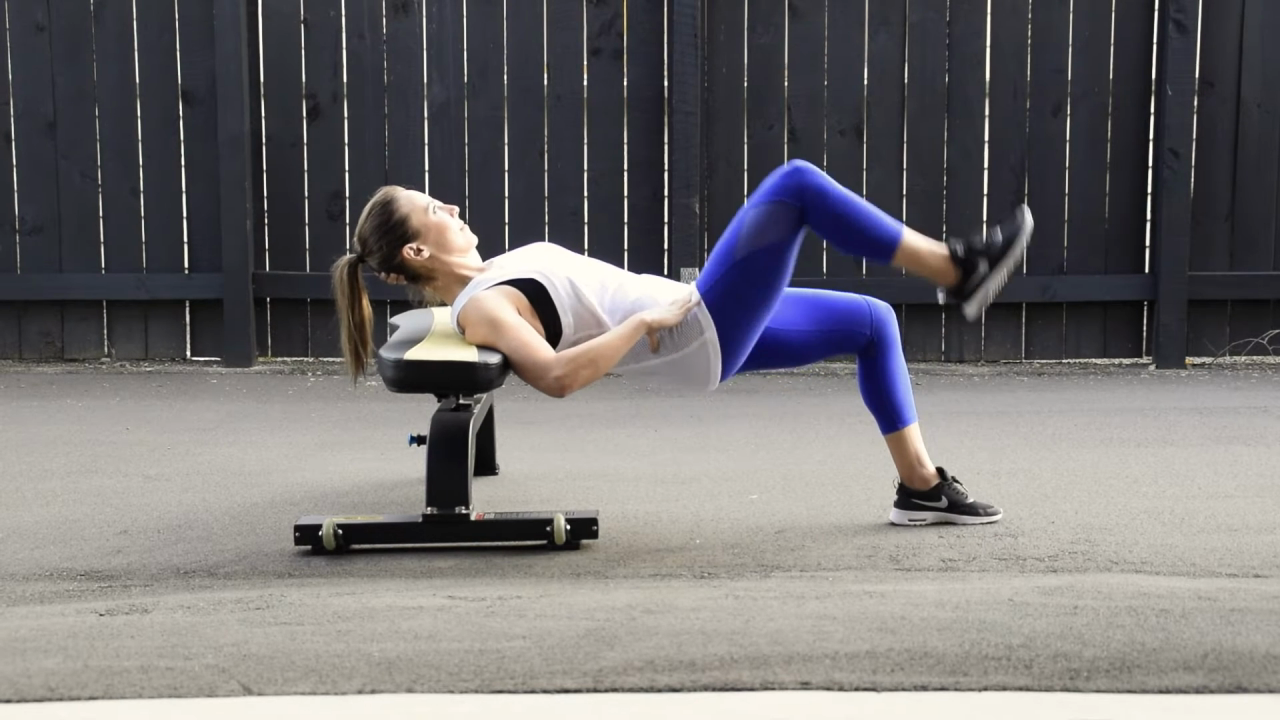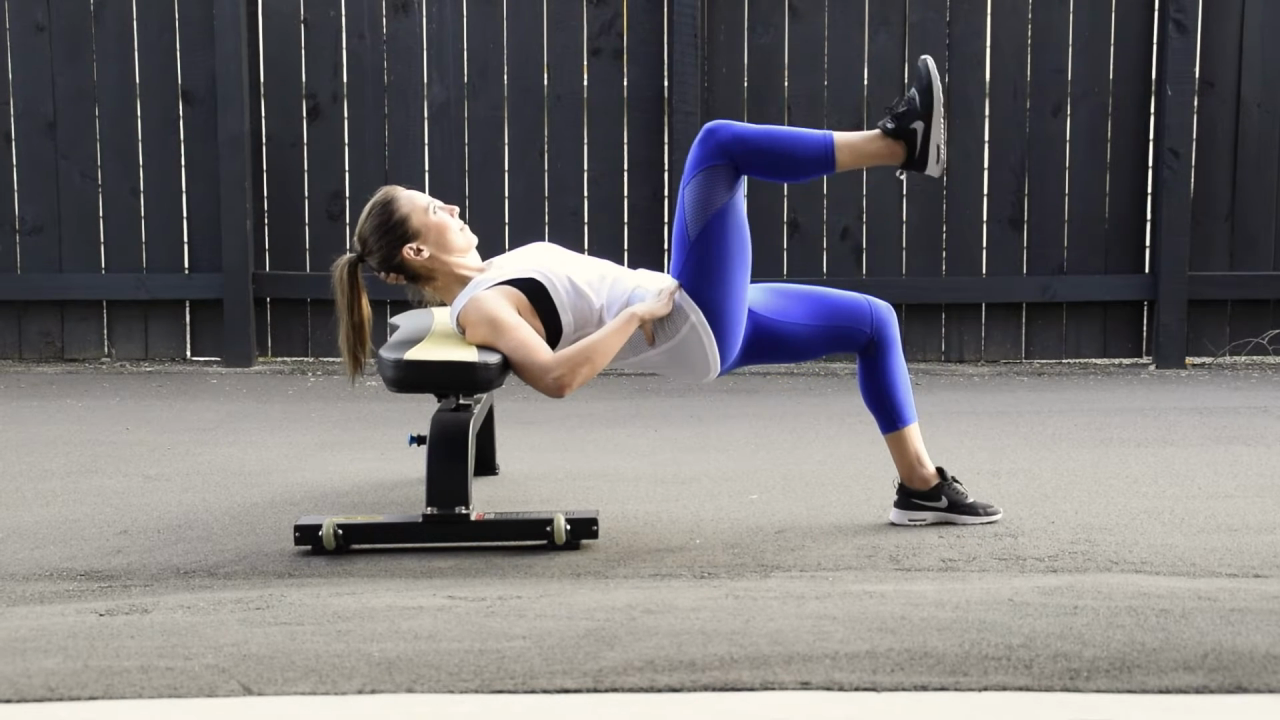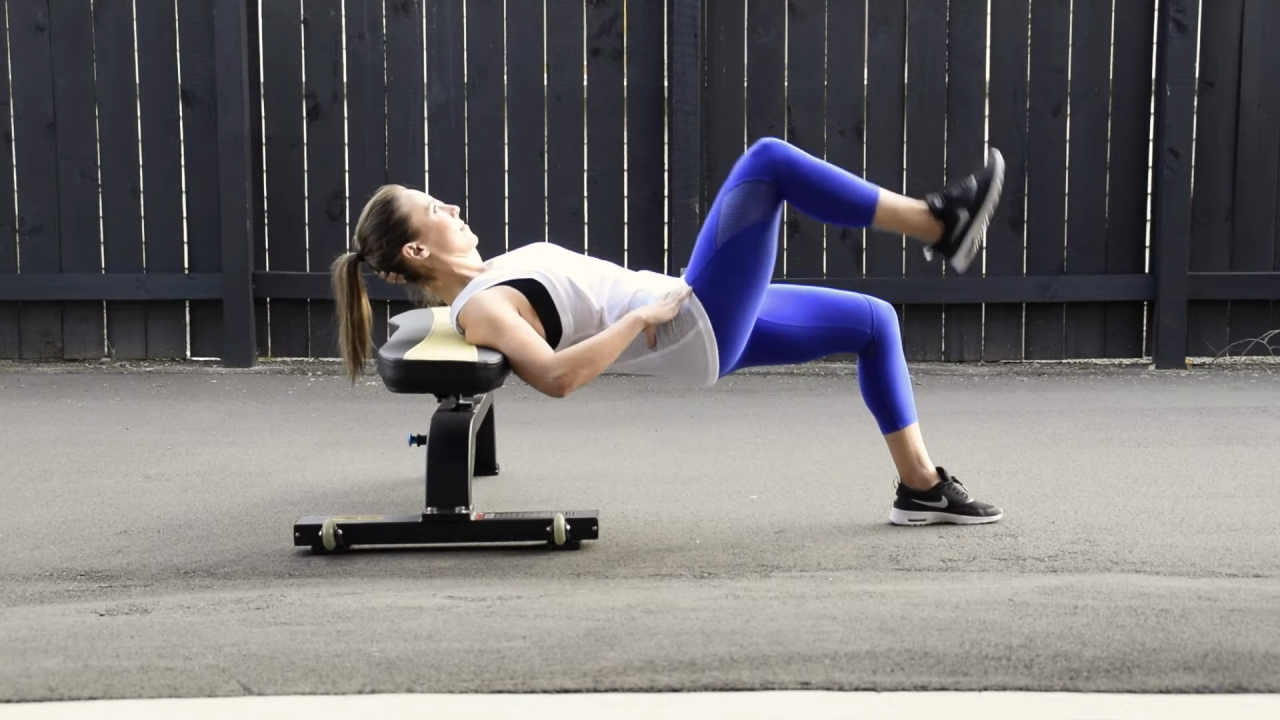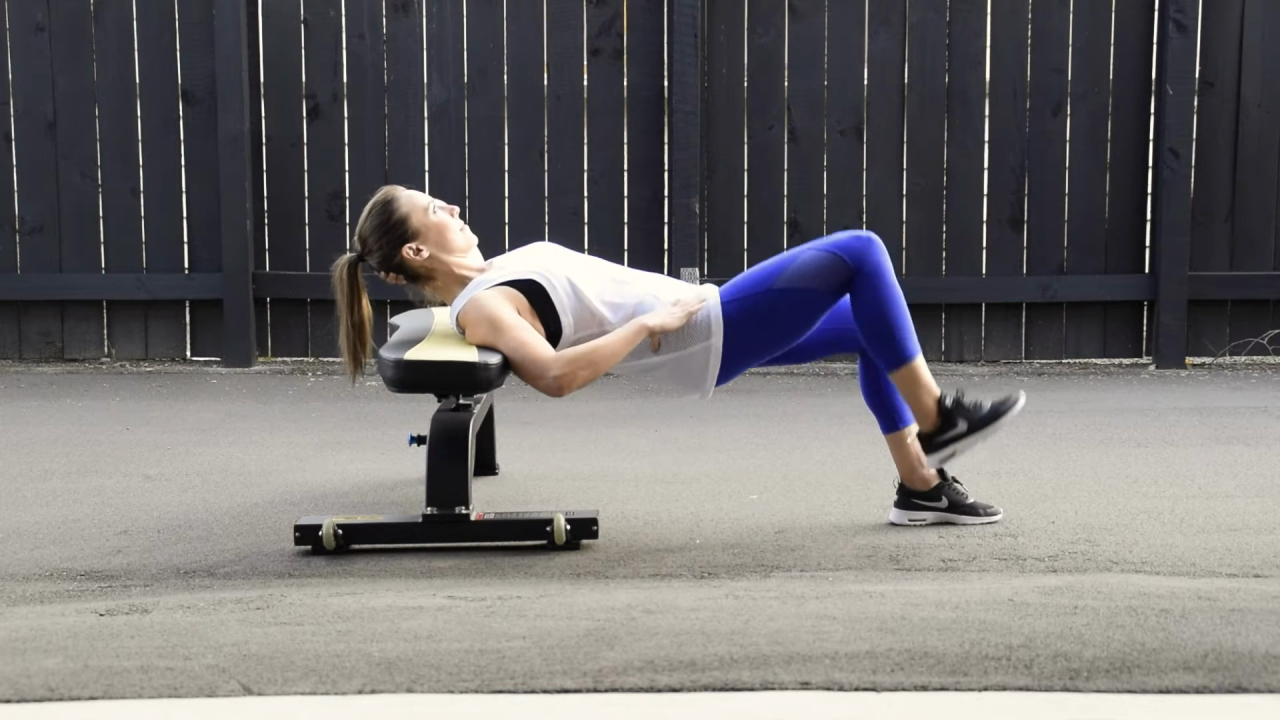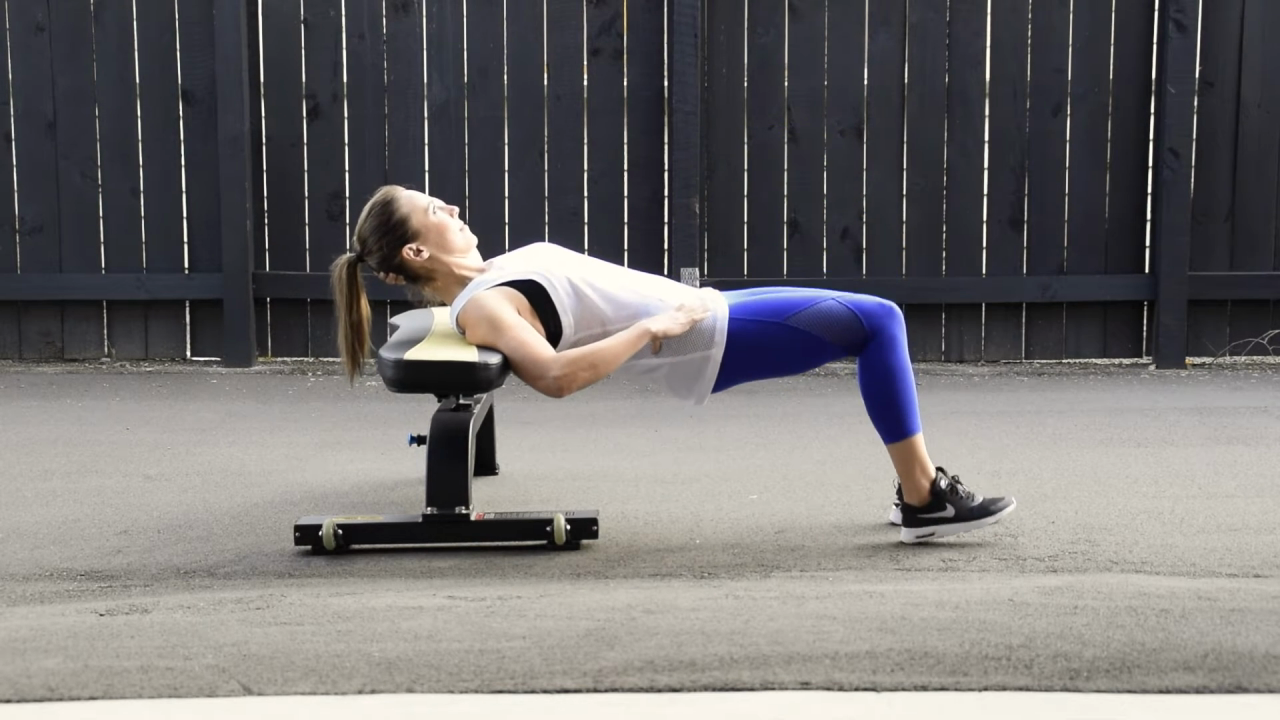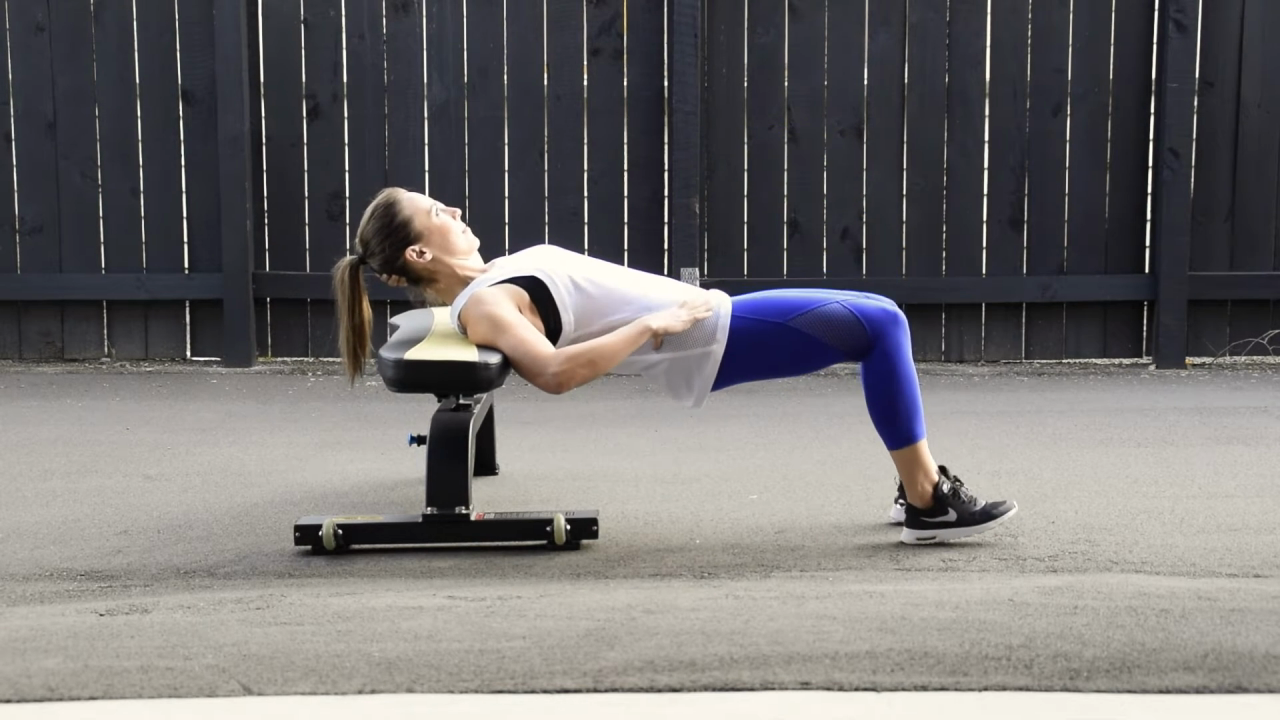
dt=0.4s
person 1, frame 1
left shoulder: (487, 282)
right shoulder: (478, 309)
right elbow: (557, 375)
right wrist: (646, 318)
left hip: (707, 328)
right hip: (699, 336)
left knee: (873, 321)
right knee: (795, 184)
left ankle: (921, 487)
right ankle: (958, 273)
person 1, frame 2
left shoulder: (486, 281)
right shoulder: (479, 308)
right elbow: (557, 377)
right wrist: (640, 310)
left hip: (707, 327)
right hip: (692, 327)
left knee: (873, 321)
right knee: (716, 142)
left ankle: (921, 488)
right ankle: (901, 144)
person 1, frame 3
left shoulder: (485, 283)
right shoulder: (479, 311)
right elbow: (556, 376)
right wrist: (643, 316)
left hip: (700, 322)
right hip: (693, 329)
left knee: (873, 319)
right knee: (768, 158)
left ankle: (920, 488)
right ankle: (939, 224)
person 1, frame 4
left shoulder: (486, 281)
right shoulder: (478, 310)
right elbow: (557, 375)
right wrist: (650, 321)
left hip: (705, 318)
right hip: (701, 342)
left knee: (863, 325)
right knee: (859, 255)
left ankle: (920, 487)
right ankle: (936, 421)
person 1, frame 5
left shoulder: (487, 280)
right shoulder: (480, 308)
right elbow: (557, 375)
right wrist: (653, 328)
left hip: (703, 316)
right hip: (703, 347)
left knee: (875, 320)
right knee: (877, 320)
left ankle: (919, 484)
right ankle: (924, 499)
person 1, frame 6
left shoulder: (488, 282)
right shoulder: (480, 307)
right elbow: (556, 373)
right wrist: (654, 324)
left hip: (703, 320)
right hip: (703, 347)
left knee: (879, 319)
right knee: (881, 327)
left ankle: (921, 479)
right ankle: (927, 501)
